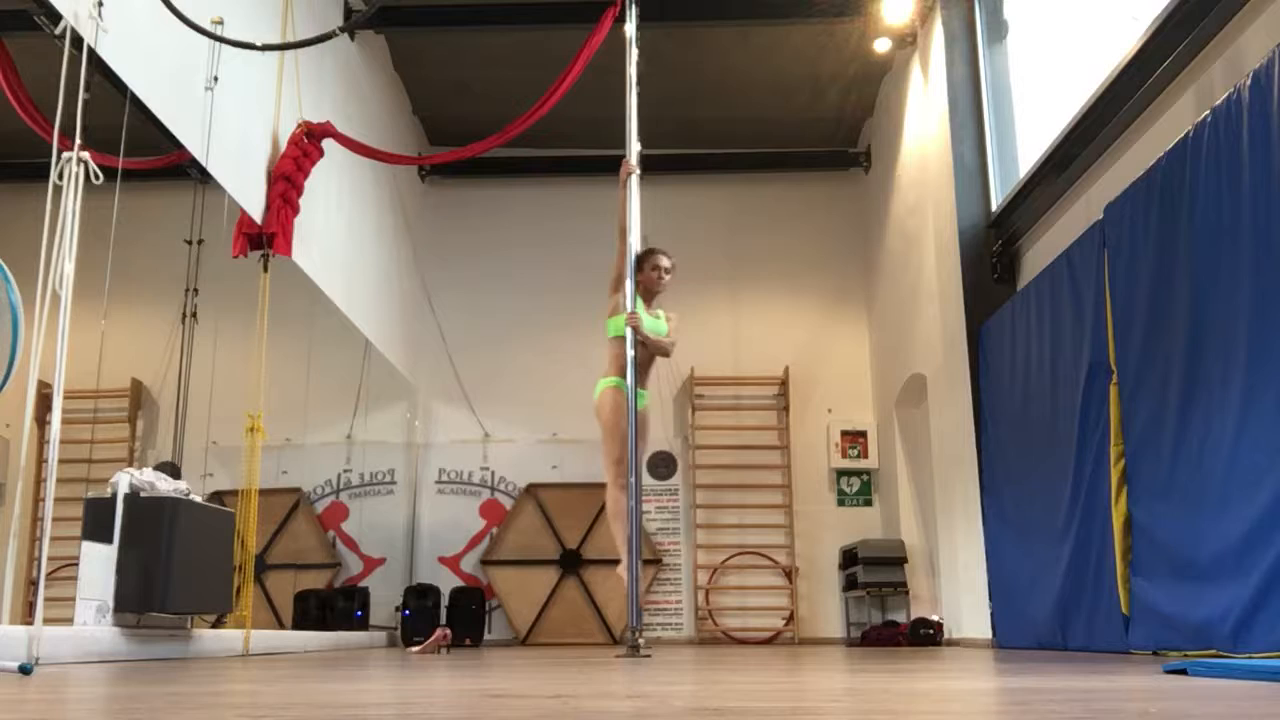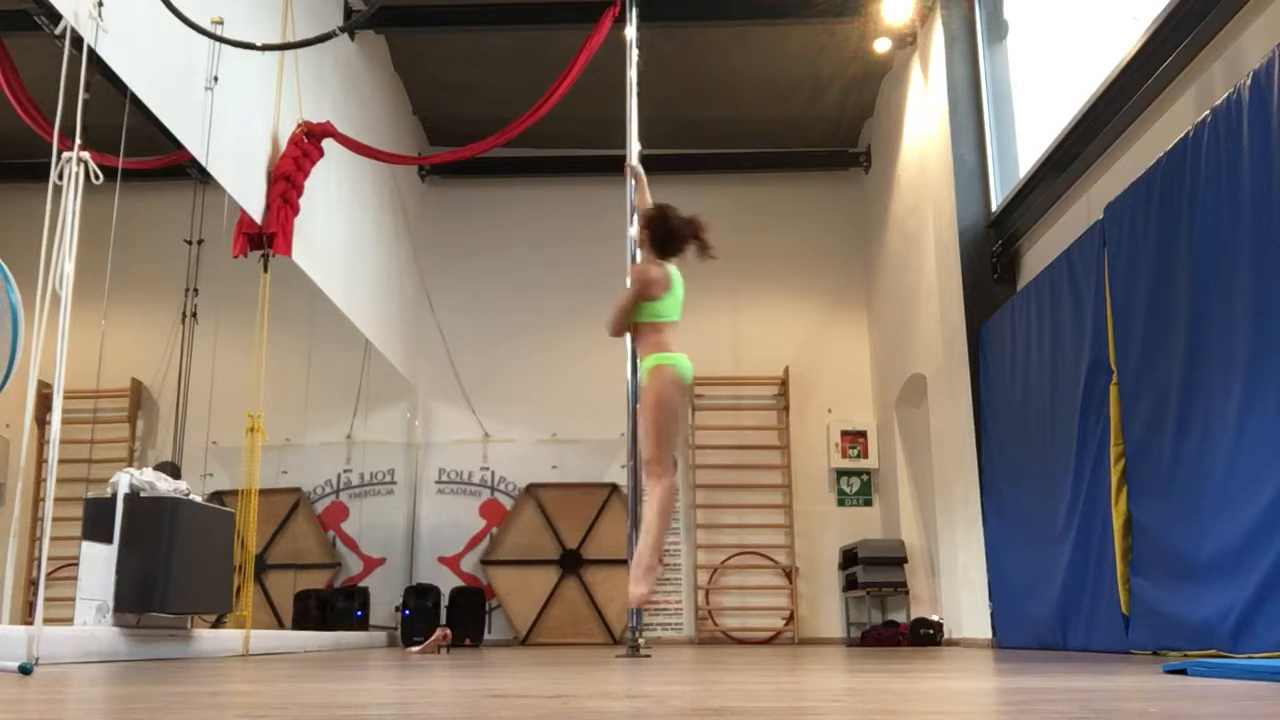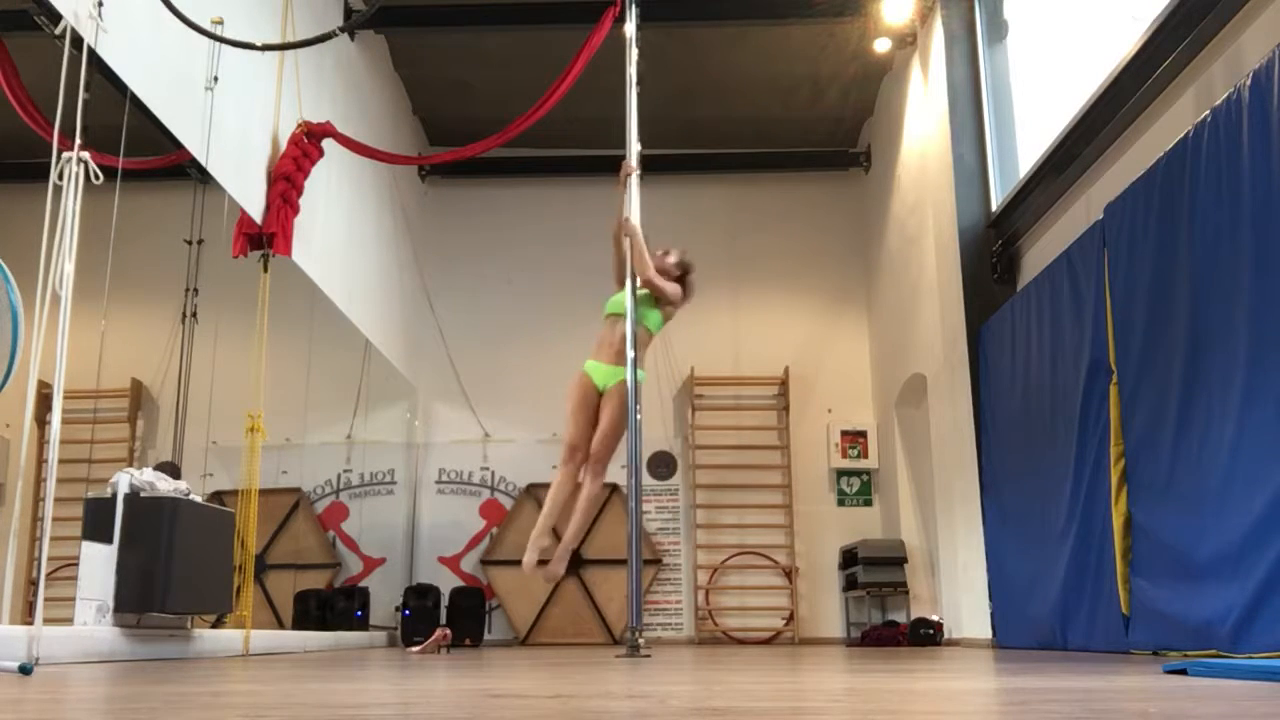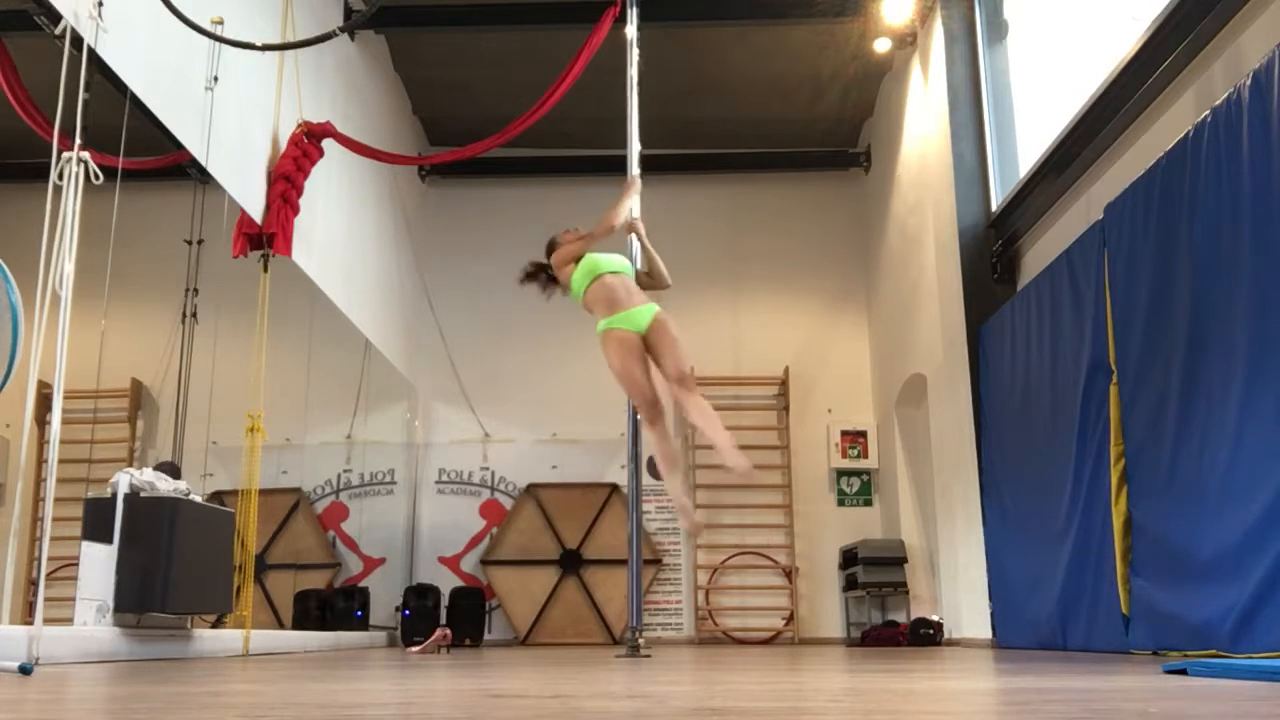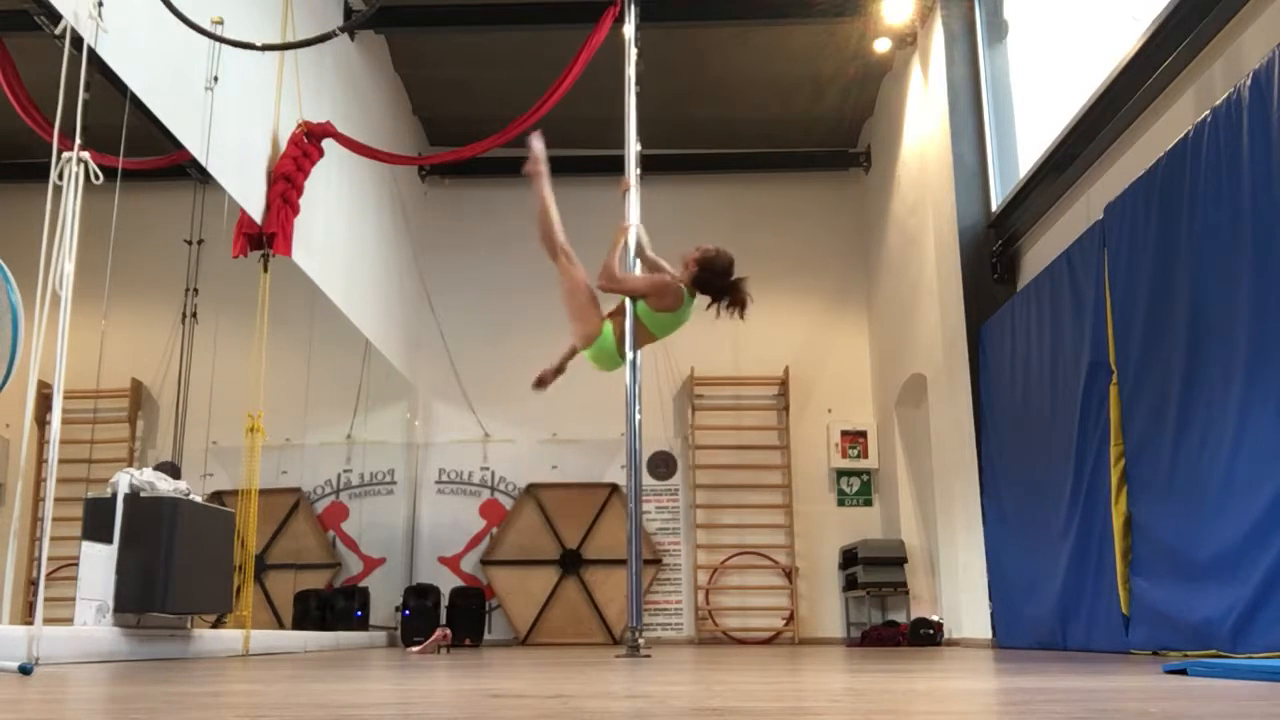
dt=1s
person 1, frame 1
left shoulder: (667, 317)
right shoulder: (622, 295)
left elbow: (667, 348)
right elbow: (623, 243)
left wrist: (642, 332)
right wrist: (625, 187)
left hip: (640, 400)
right hip: (614, 391)
left knee: (626, 480)
right knee: (619, 478)
left ankle: (628, 561)
right ankle: (628, 562)
person 1, frame 2
left shoulder: (645, 272)
right shoulder: (671, 267)
left elbow: (615, 327)
right elbow: (660, 223)
left wrist: (630, 322)
right wrist: (640, 183)
left hip: (663, 369)
right hip: (667, 370)
left knee: (661, 469)
right knee: (654, 469)
left ankle: (648, 564)
right ankle: (642, 562)
person 1, frame 3
left shoulder: (671, 297)
right shoulder: (635, 280)
left elbow: (650, 278)
right elbow: (621, 238)
left wrist: (637, 236)
right wrist: (624, 187)
left hip: (626, 379)
right hip: (593, 372)
left knee: (596, 462)
right knee: (571, 454)
left ankle: (566, 547)
right ankle: (541, 534)
person 1, frame 4
left shoulder: (620, 264)
right shoulder: (562, 260)
left elbow: (663, 280)
right elbow: (611, 223)
left wrist: (641, 236)
right wrist: (631, 191)
left hip: (651, 317)
right hip: (616, 330)
left knee: (683, 381)
right knee: (651, 411)
left ankle: (724, 444)
right ankle: (681, 500)
person 1, frame 5
left shoulder: (667, 286)
right shoulder: (685, 291)
left elbow: (610, 278)
right elbow: (647, 256)
left wrist: (619, 240)
left hip: (602, 346)
right hip: (614, 358)
left knee: (561, 249)
left ankle: (539, 170)
right ankle: (559, 365)
